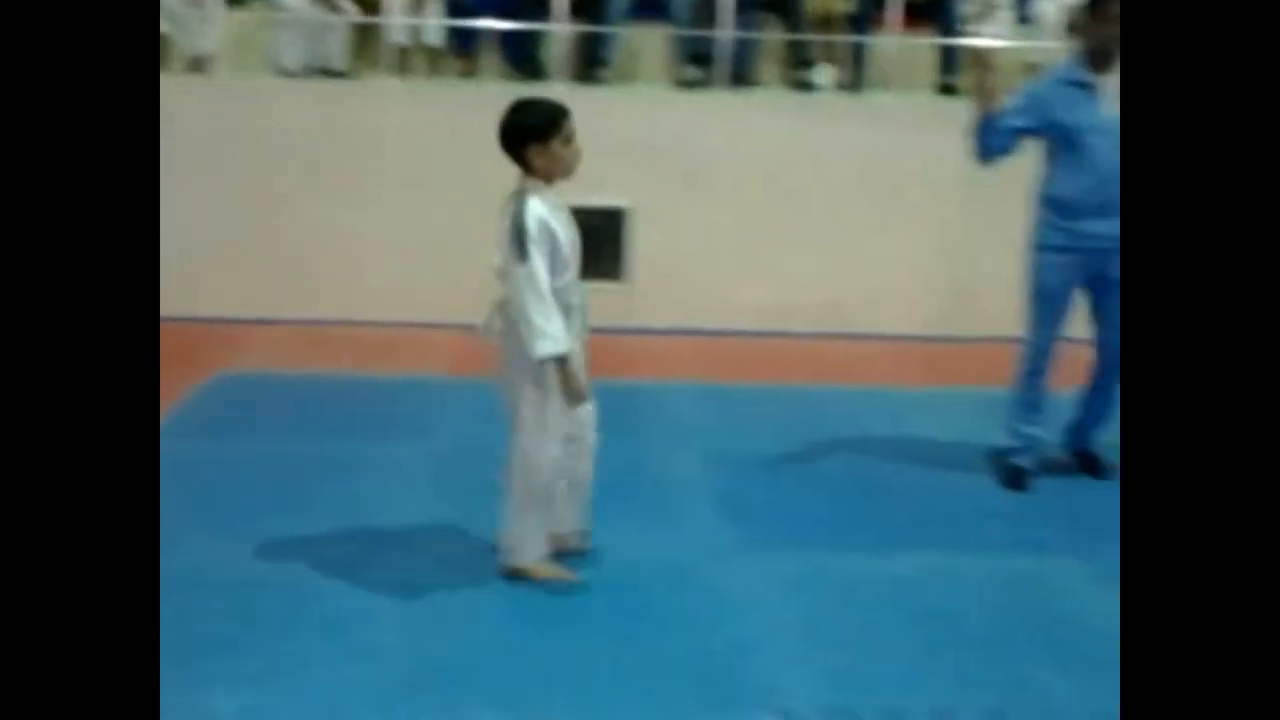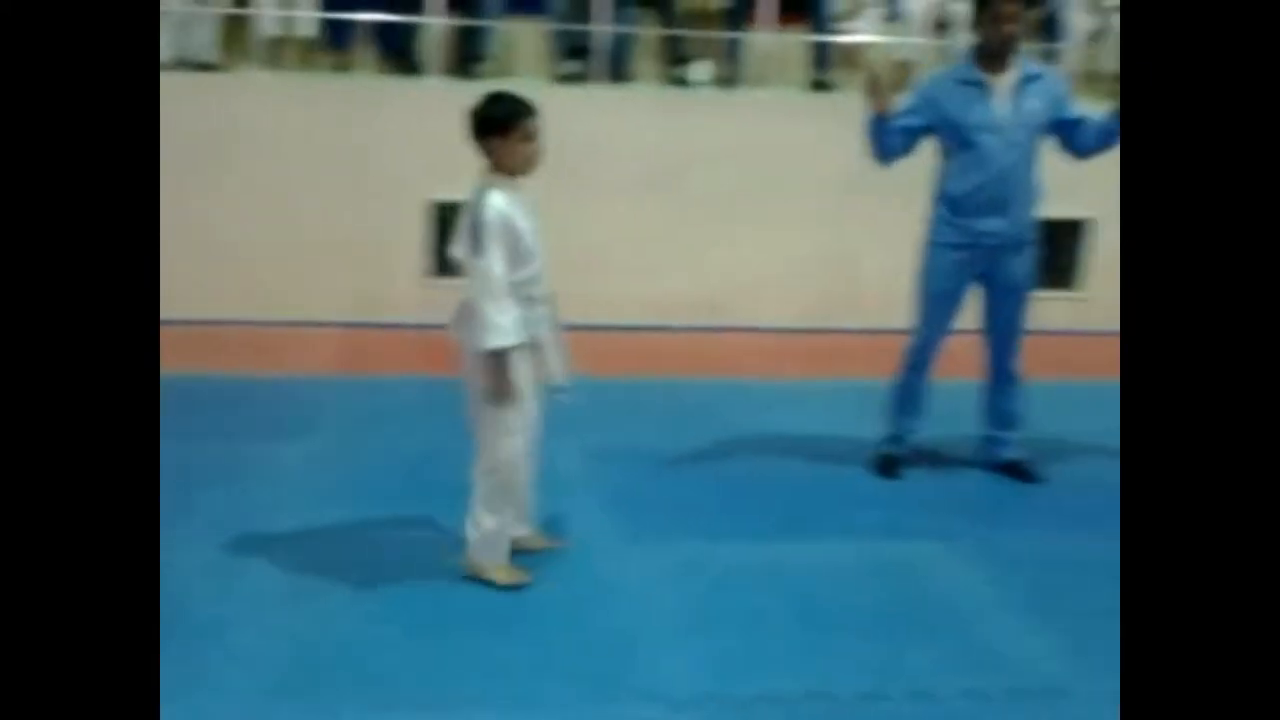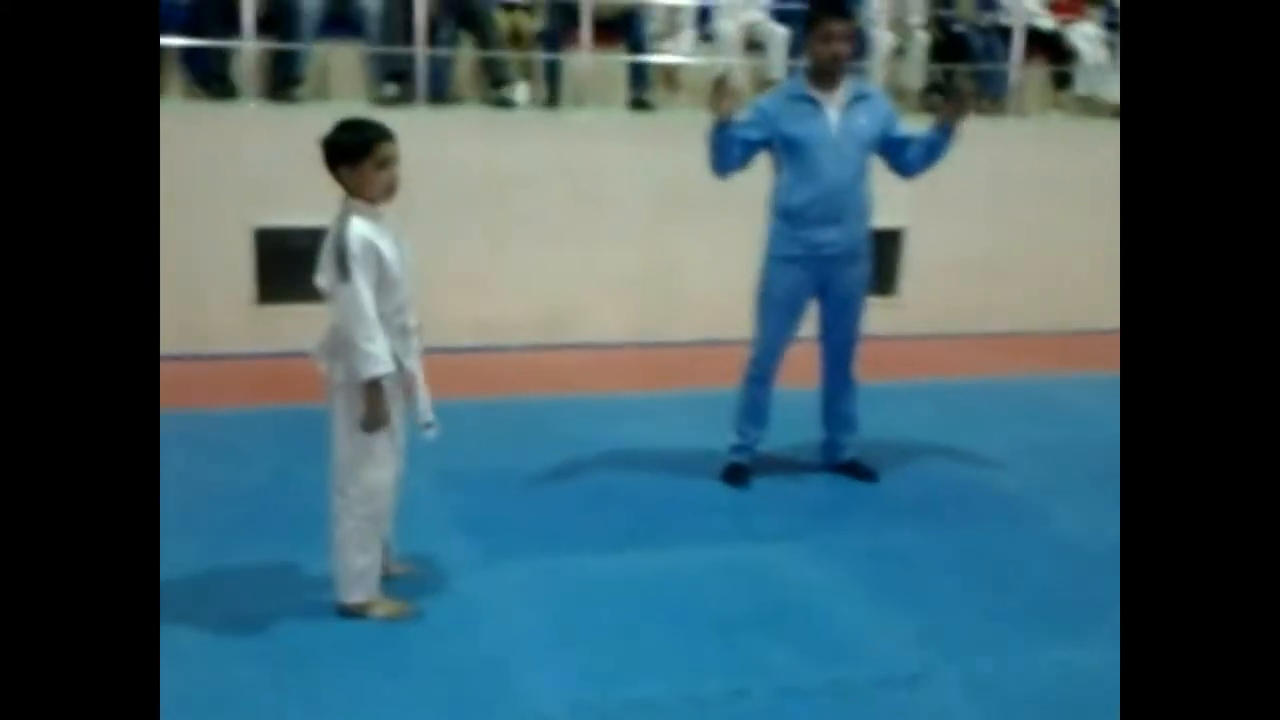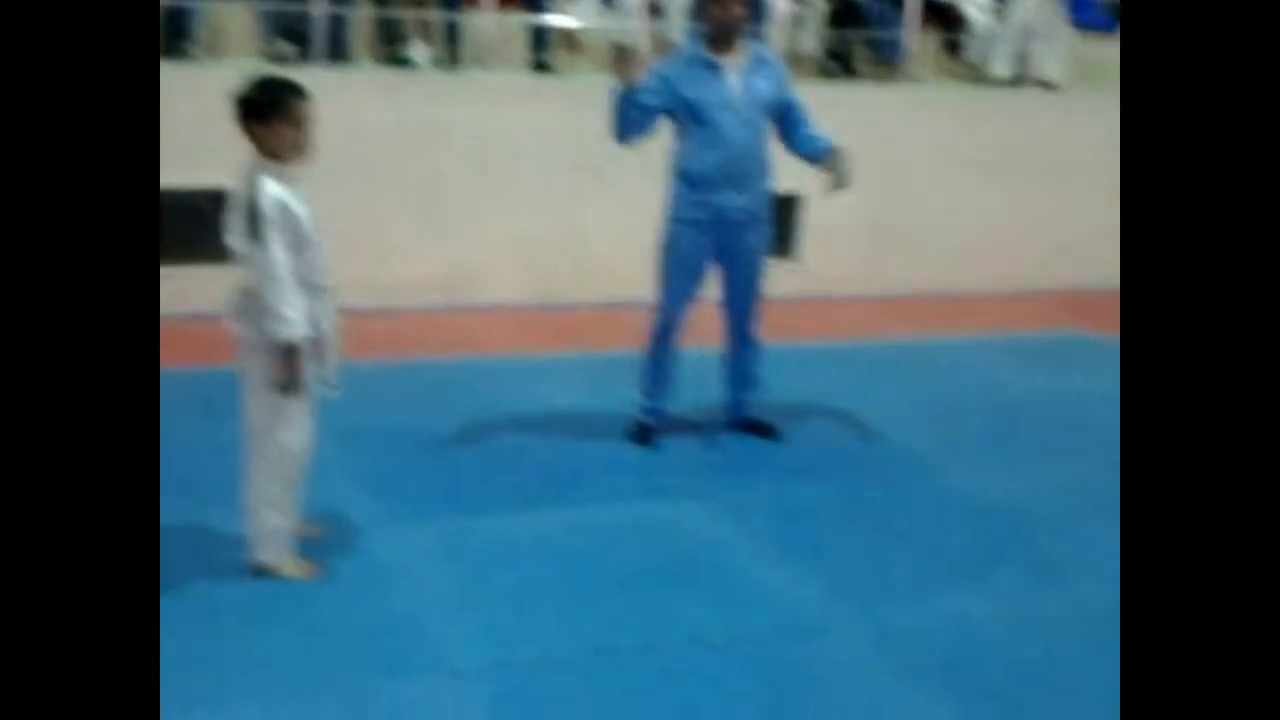
dt=0.5s
person 1, frame 1
left shoulder: (548, 203)
right shoulder: (532, 214)
right elbow: (534, 295)
right wrist: (563, 364)
left hip: (554, 340)
right hip: (539, 347)
left knee: (577, 436)
right knee: (540, 449)
left ankle: (555, 528)
right ankle: (523, 554)
person 1, frame 2
left shoulder: (510, 199)
right shoulder: (490, 207)
right elbow: (486, 288)
left wrist: (541, 342)
right wrist: (497, 360)
left hip: (521, 336)
right hip: (499, 341)
left knee: (520, 440)
right knee: (504, 445)
left ankle: (513, 528)
right ankle: (486, 552)
person 1, frame 3
left shoulder: (373, 226)
right shoulder: (353, 235)
right elbow: (357, 317)
right wrist: (374, 388)
left hip: (382, 367)
right hip: (365, 373)
left knee: (383, 473)
right knee: (365, 479)
left ankle: (374, 559)
right ankle: (358, 591)
person 1, frame 4
left shoulder: (279, 187)
right shoulder: (264, 195)
right elbow: (273, 279)
left wrist: (306, 340)
right wrist: (289, 350)
left hip: (293, 329)
right hip: (276, 335)
left knee: (291, 436)
right knee: (279, 439)
left ankle: (282, 522)
right ankle: (271, 550)
person 2, frame 1
right shoulder: (1052, 89)
right elbow: (992, 149)
right wrist: (989, 112)
left hip: (1116, 245)
right hip: (1062, 242)
left knee: (1114, 351)
right knee: (1040, 349)
left ankle: (1081, 437)
right ankle: (1021, 451)
person 2, frame 2
left shoulder: (1048, 86)
right shoulder: (943, 87)
left elbow: (1083, 140)
right elbow: (889, 149)
left wrist: (1116, 118)
right wrist: (882, 115)
left hip: (1015, 243)
right hip: (954, 239)
left knee: (1005, 352)
right knee: (925, 343)
left ankle: (1002, 447)
right ankle: (896, 441)
person 2, frame 3
left shoulder: (875, 106)
right shoulder: (776, 106)
left elbow: (908, 160)
right elbow: (726, 163)
left wrist: (944, 130)
right wrist: (724, 122)
left hip: (851, 255)
right hip: (791, 254)
left knee: (841, 357)
right knee: (766, 355)
left ankle: (839, 448)
right ankle: (742, 451)
person 2, frame 4
left shoulder: (770, 67)
right shoulder: (675, 69)
left elbow: (795, 128)
right elbow: (628, 130)
left wrist: (826, 154)
right wrist: (630, 88)
left hip: (751, 217)
right hip: (695, 216)
left knee: (743, 318)
right knee: (671, 315)
left ankle: (742, 408)
right ankle: (650, 412)
